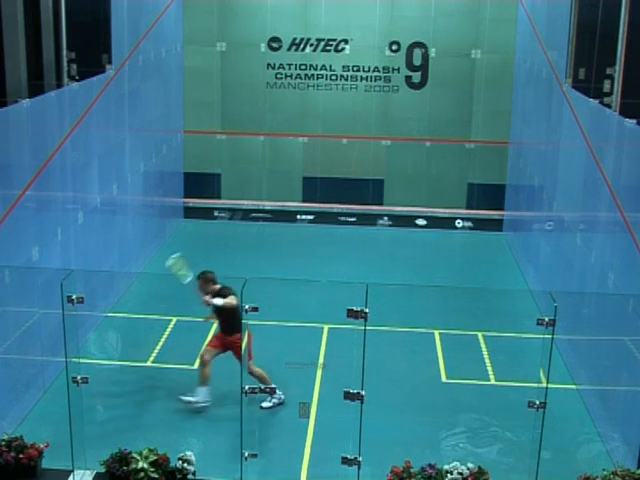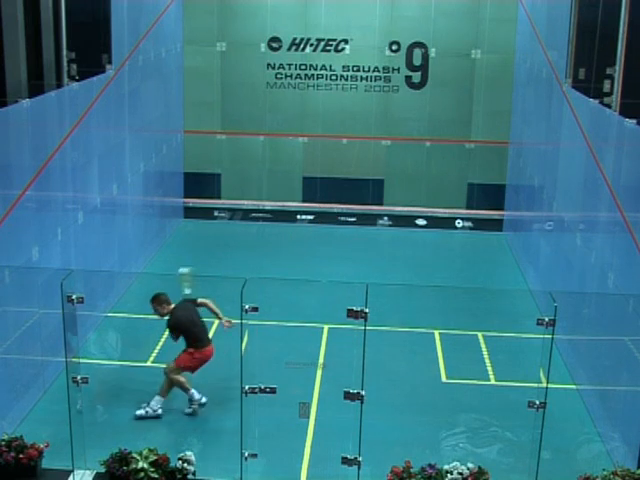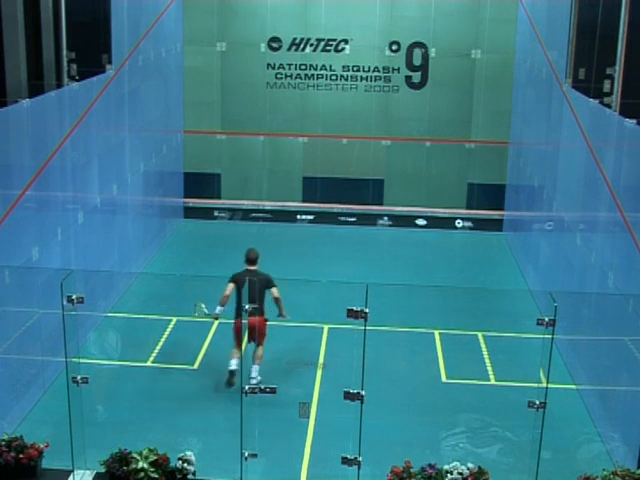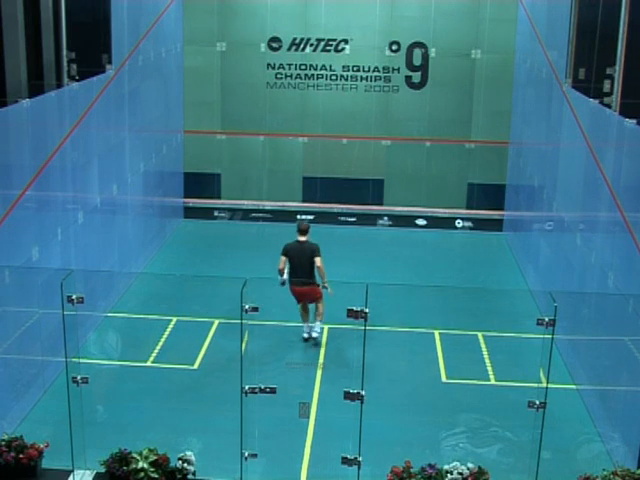
dt=0.5s
person 1, frame 1
left shoulder: (226, 292)
right shoulder: (213, 294)
left elbow: (234, 303)
left wrist: (214, 302)
left hip: (238, 335)
right hip: (224, 334)
left knee: (249, 368)
right knee: (205, 358)
left ankle: (277, 395)
right ankle: (202, 397)
person 1, frame 2
left shoulder: (173, 321)
right shoulder: (185, 303)
left elbow: (175, 338)
right elbow: (207, 302)
right wrist: (222, 319)
left hip: (200, 351)
right hip: (199, 346)
left knee: (170, 372)
right knee: (171, 371)
left ankle: (196, 397)
right ankle: (155, 407)
person 1, frame 3
left shoulder: (237, 276)
right shoulder: (265, 277)
left elbow: (227, 294)
right elbow: (276, 296)
left wrist: (218, 310)
right wrist: (281, 311)
left hip: (240, 318)
right hip: (258, 318)
left knee: (238, 347)
right knee: (259, 344)
left ankle: (233, 366)
right ankle: (254, 376)
person 1, frame 4
left shoulder: (288, 247)
right shoulder: (313, 247)
left elbow: (281, 267)
right elbow: (318, 265)
left wrist: (283, 278)
right wrist: (324, 282)
left hip: (294, 287)
right hip: (309, 286)
left knee: (303, 305)
right knee: (319, 302)
left ankle: (307, 331)
right ankle: (316, 331)
